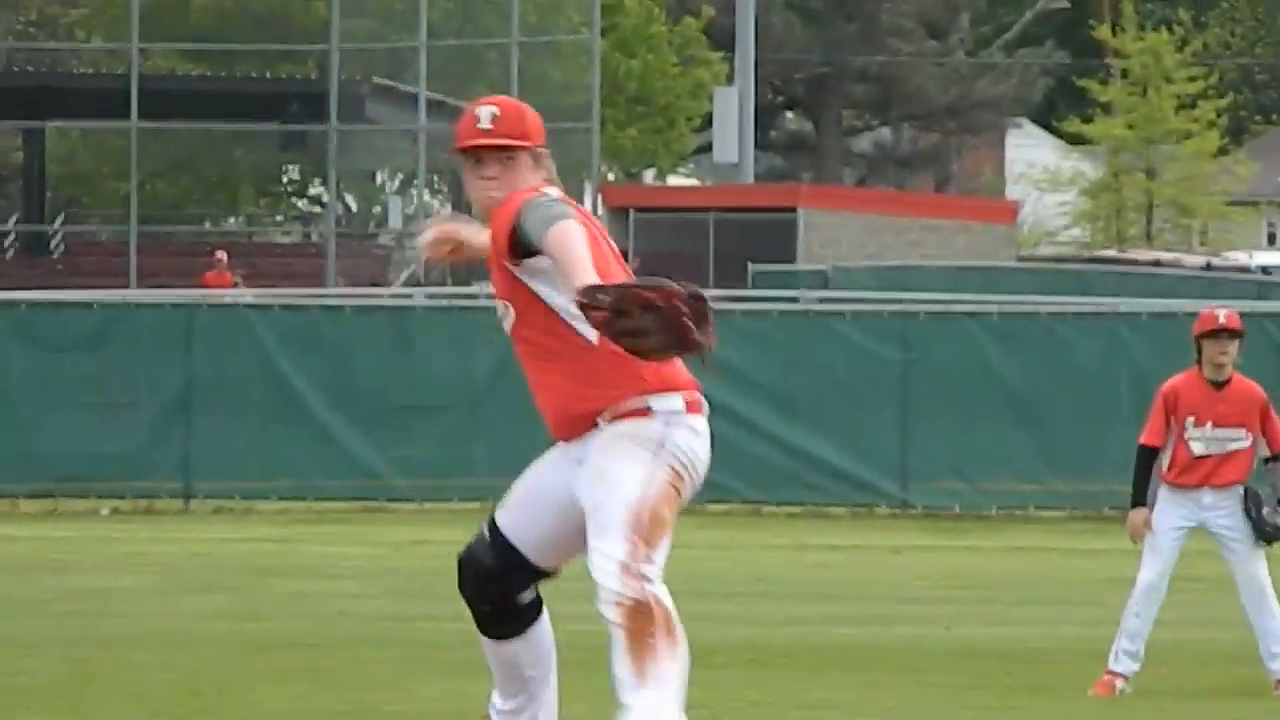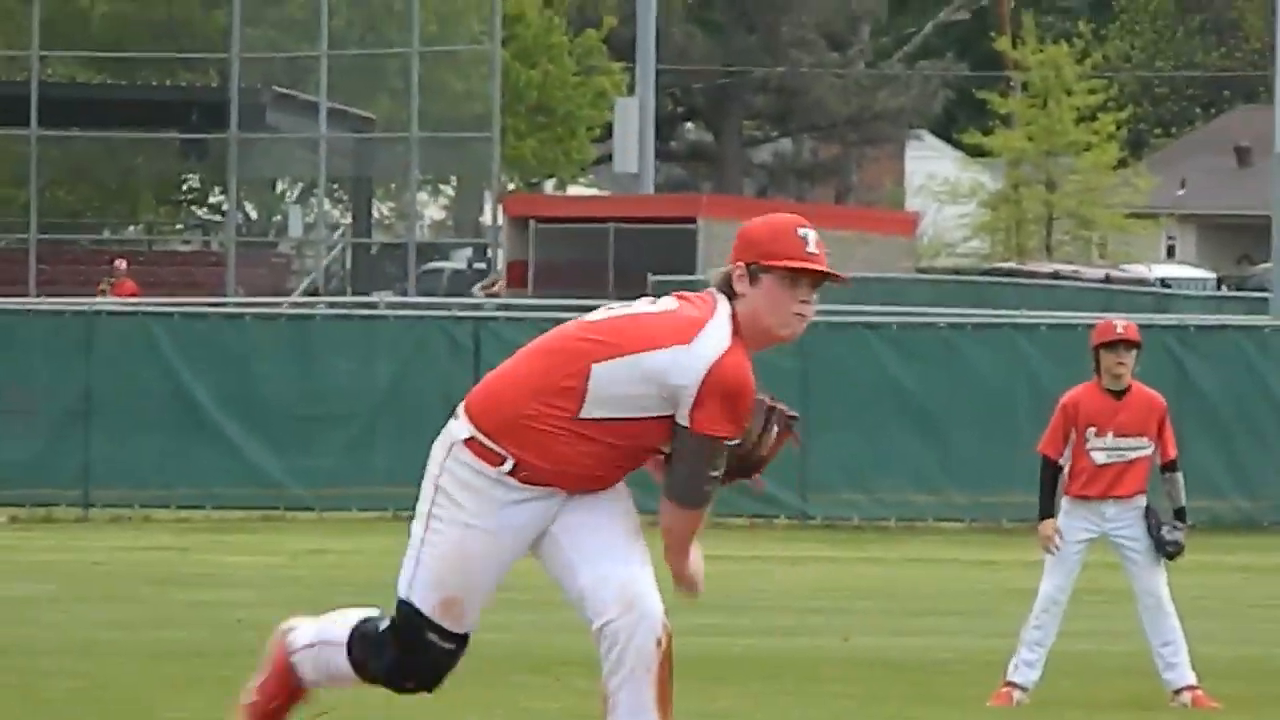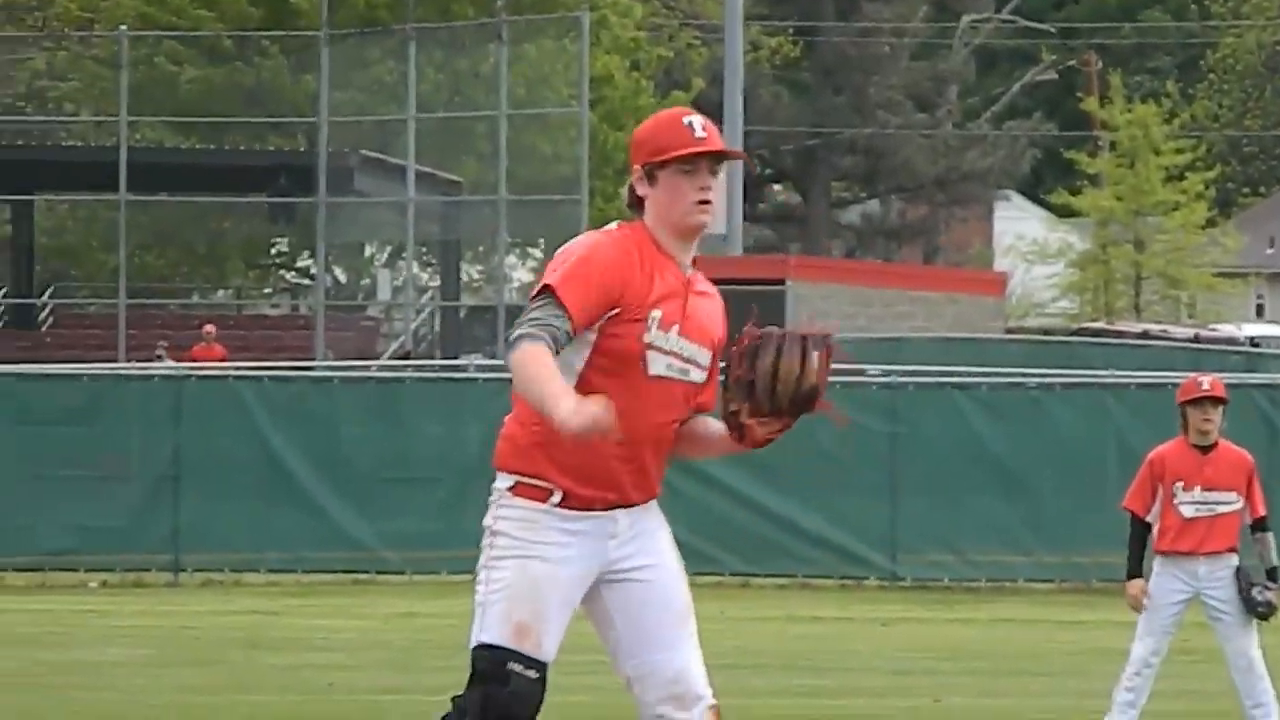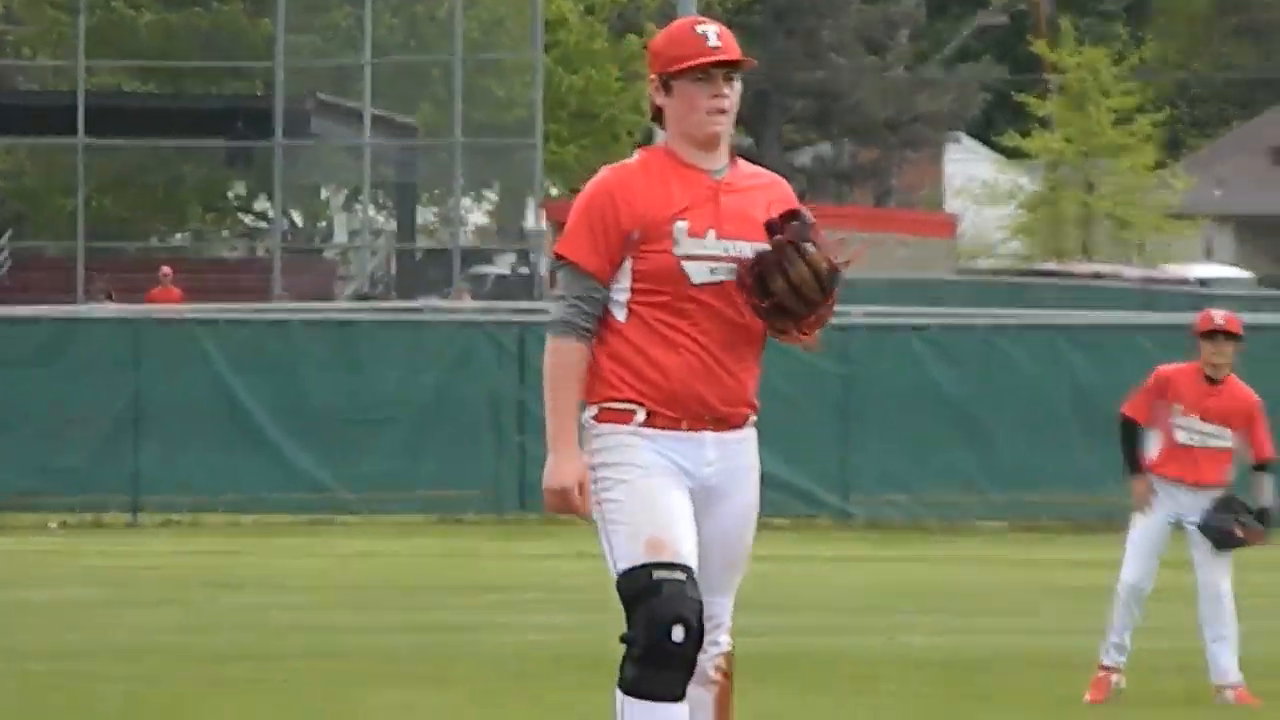
dt=0.7s
person 1, frame 1
left shoulder: (526, 208)
right shoulder: (514, 245)
left elbow: (550, 226)
left wrist: (585, 286)
right wrist: (474, 241)
left hip: (648, 426)
right hip: (589, 441)
left knee: (625, 578)
right knee: (487, 571)
person 1, frame 2
left shoulder: (697, 318)
right shoulder: (723, 367)
right elbow: (687, 491)
left wrist: (707, 456)
right wrist: (680, 558)
right hip: (494, 470)
left knee: (639, 620)
right knee: (418, 654)
right ankle: (301, 653)
person 1, frame 3
left shoulder: (709, 305)
right shoulder: (602, 255)
right elbow: (528, 344)
left wrist: (741, 435)
right wrist: (565, 408)
left hip: (635, 523)
right hip: (541, 517)
person 1, frame 4
left shoulder: (774, 197)
right shoulder: (616, 192)
right elbow: (569, 327)
right wrist: (564, 448)
left hip: (733, 445)
right hip: (638, 441)
left knee: (710, 640)
right knee: (665, 623)
person 2, frame 1
right shoulder: (1174, 390)
right elbow: (1149, 448)
right wrist: (1138, 504)
left hip: (1229, 501)
right hip: (1176, 499)
right knee: (1149, 584)
right ankle: (1118, 670)
person 2, frame 2
left shoulder: (1154, 404)
right shoulder: (1074, 402)
left elbow: (1169, 462)
right elbow: (1051, 460)
left wrist: (1180, 516)
right wrist: (1046, 516)
left hip: (1131, 511)
right hip: (1079, 510)
left knee: (1156, 597)
right knee: (1051, 595)
left ankle: (1184, 685)
right ankle: (1017, 682)
person 2, frame 3
left shoulder: (1242, 461)
right shoulder: (1161, 459)
right elbow: (1140, 520)
right wrist: (1133, 575)
left hip: (1223, 570)
right hip: (1171, 569)
left knee: (1247, 658)
right knee: (1144, 656)
person 2, frame 4
left shoulder: (1245, 400)
right shoulder: (1166, 378)
left elbow: (1263, 460)
right elbow: (1129, 422)
left wrist: (1262, 513)
right wrist: (1138, 473)
left hip: (1207, 500)
right hip: (1158, 492)
left knee: (1216, 589)
right knee: (1133, 582)
left ankle: (1227, 681)
right ankle: (1110, 667)
